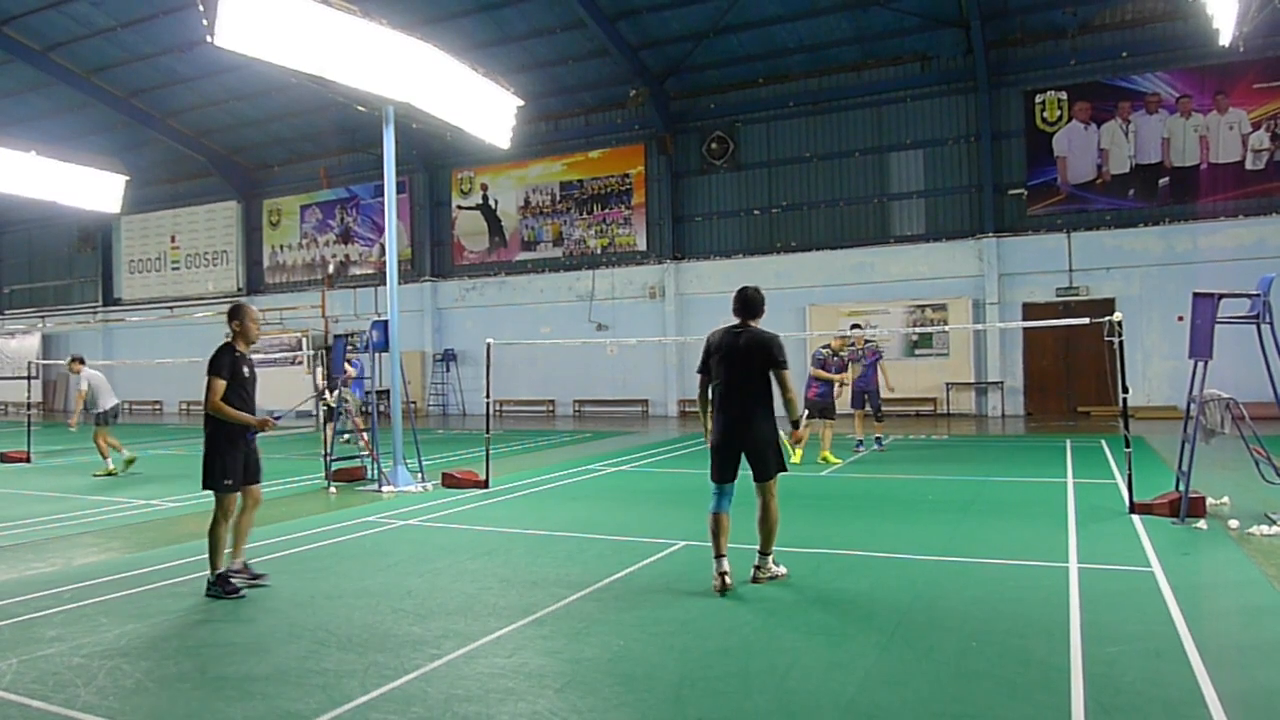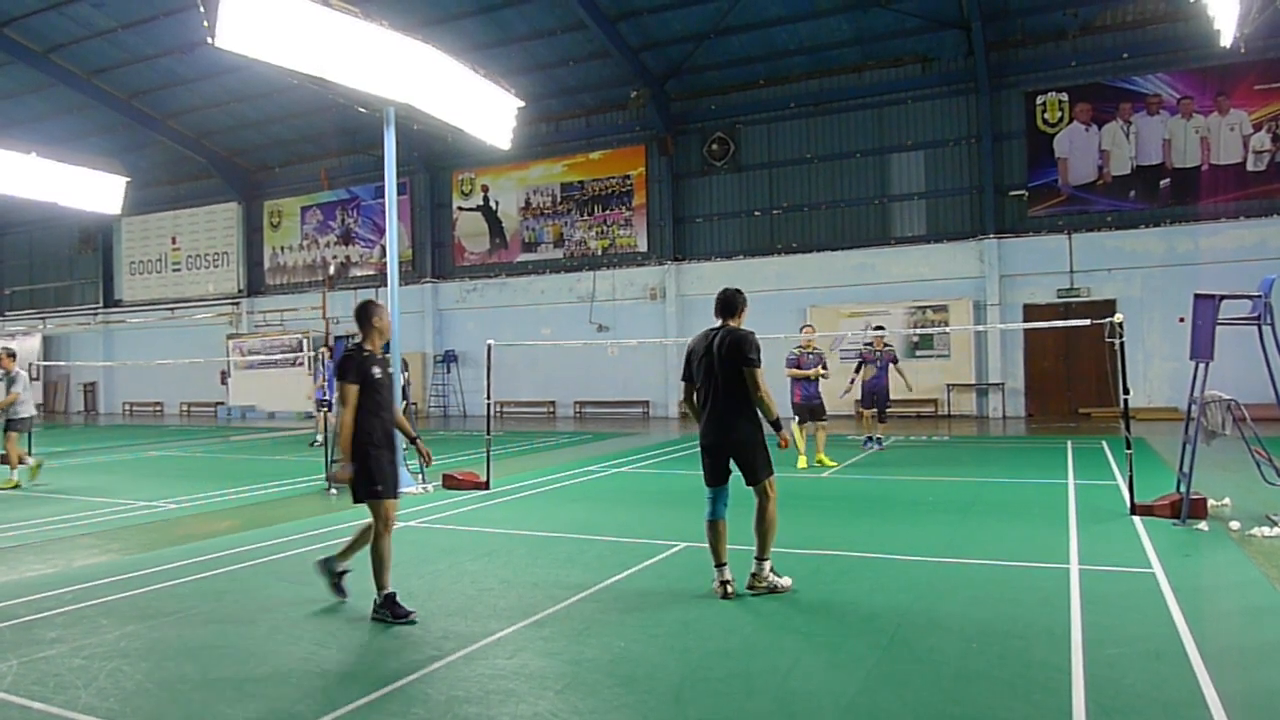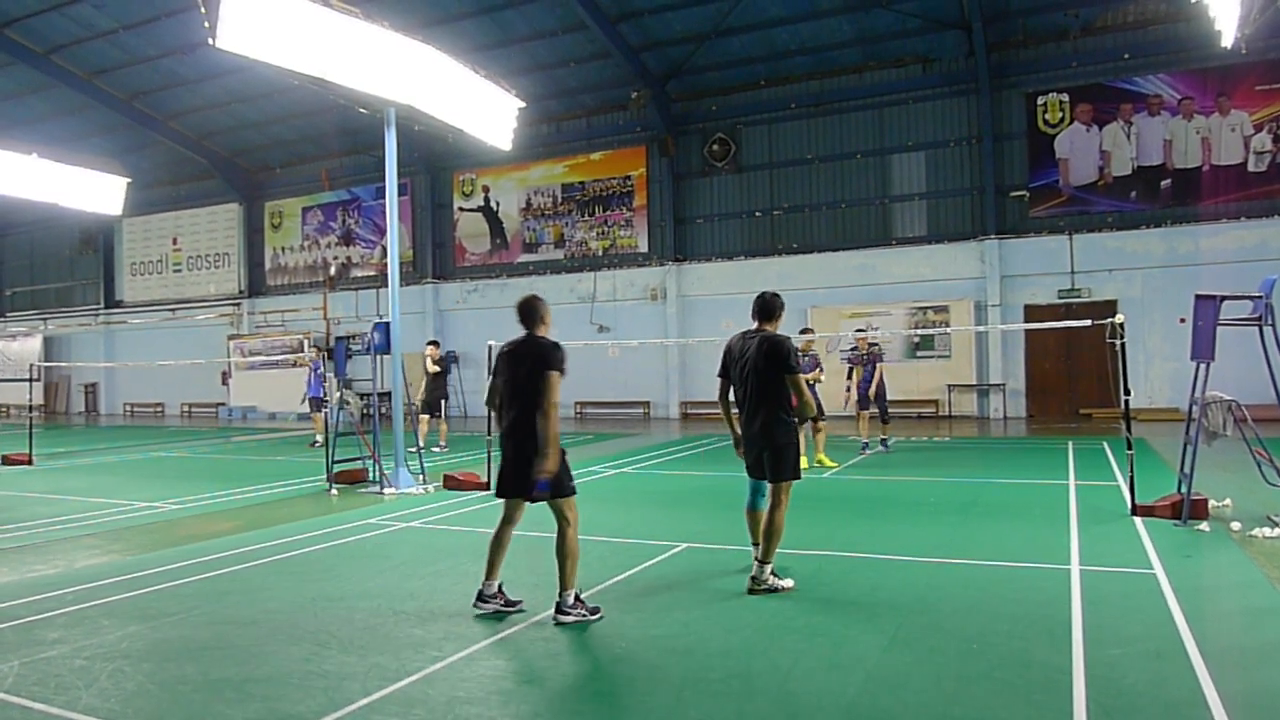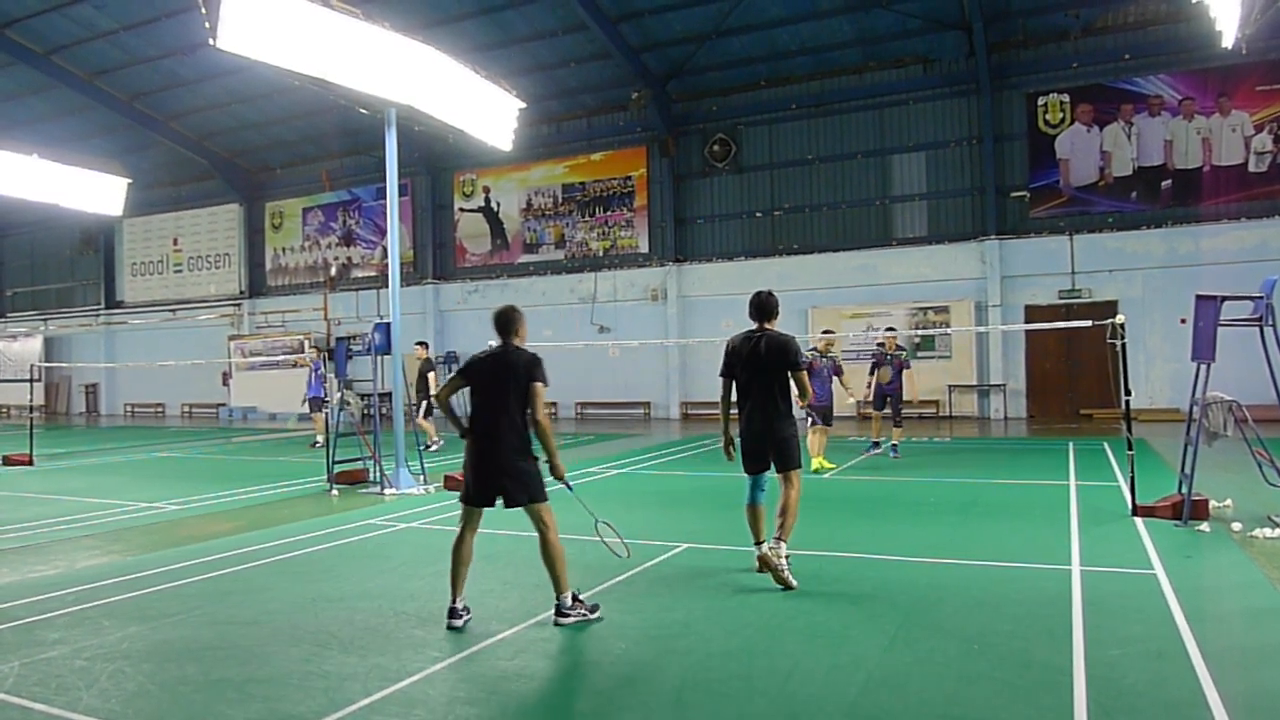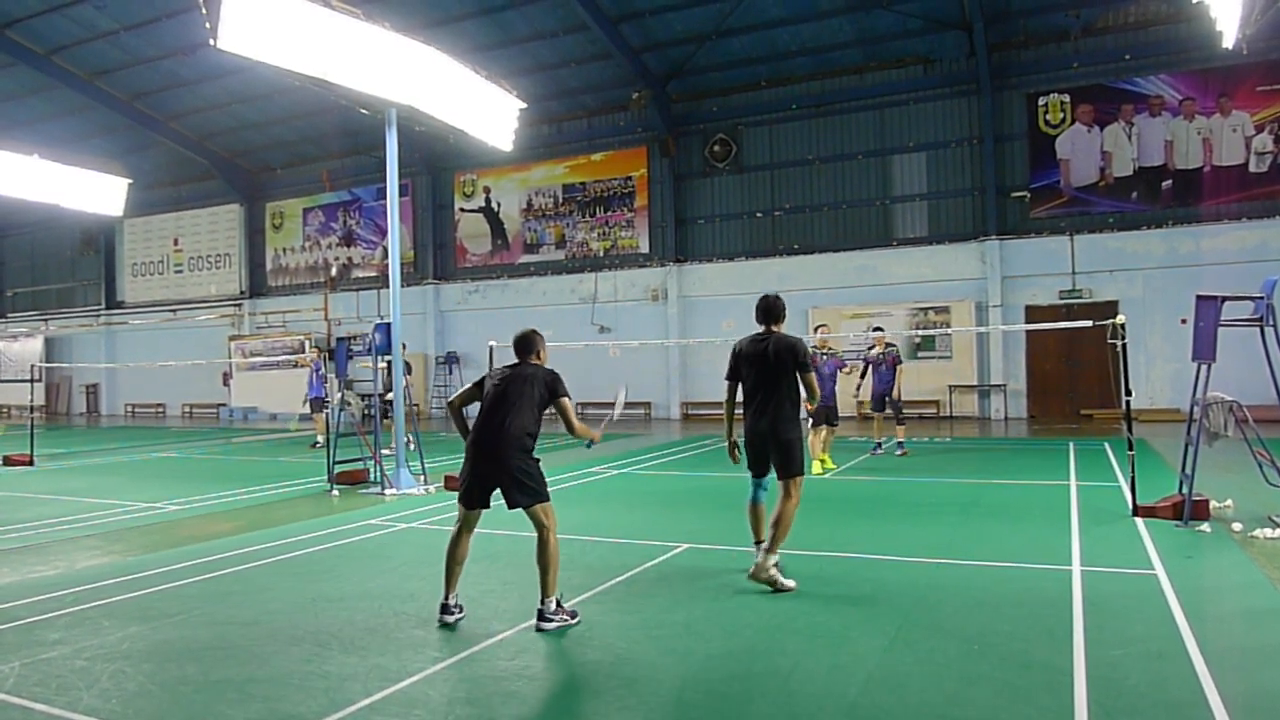
dt=1s
person 1, frame 1
left shoulder: (245, 357)
right shoulder: (224, 357)
right elbow: (212, 404)
right wrist: (253, 421)
left hip: (244, 441)
right hip: (225, 444)
left knee: (252, 501)
right knee: (226, 509)
left ankle: (236, 565)
right ankle: (216, 578)
person 1, frame 2
left shoulder: (382, 359)
right shoulder: (352, 360)
right elbow: (345, 414)
left wrist: (415, 440)
right wrist: (343, 461)
left hip: (386, 452)
right hip: (366, 455)
left knee: (382, 521)
right knee: (384, 521)
left ankle: (334, 564)
right ankle: (384, 599)
person 1, frame 3
left shoulder: (507, 351)
right shoulder: (550, 350)
left elbow: (493, 399)
right elbow: (549, 405)
right wrist: (551, 452)
left hip: (510, 447)
right hip: (539, 448)
left knee: (509, 518)
right knee: (568, 521)
left ankle: (489, 591)
right ankle: (568, 602)
person 1, frame 4
left shoulder: (478, 361)
right shoulder: (530, 362)
left elbow: (441, 397)
right elbow: (538, 416)
left wrist: (464, 431)
right wrist: (554, 458)
left hip: (479, 456)
right hip: (515, 456)
left knee: (467, 528)
right knee: (547, 527)
left ankle: (457, 606)
right ankle: (566, 604)
person 1, frame 5
left shoulder: (496, 374)
right shoulder: (549, 377)
left elbow: (454, 404)
right elbow: (573, 427)
right wrist: (593, 435)
left hip: (478, 454)
right hip: (514, 456)
left knee: (464, 527)
right knee: (547, 528)
left ankle: (449, 603)
right ankle: (549, 608)
person 2, frame 1
left shoulder: (714, 339)
right shoulder: (769, 341)
left elbow: (702, 389)
right elbow: (787, 392)
left wrist: (707, 422)
right wrist: (795, 425)
left hip: (723, 431)
right hip: (759, 431)
left knee: (721, 495)
right knee: (767, 494)
left ankle: (721, 568)
right ankle: (764, 564)
person 2, frame 2
left shoulder: (696, 343)
right shoulder: (743, 338)
left elbow: (688, 397)
right elbow: (758, 391)
right wrist: (778, 426)
left hip: (711, 435)
right hip: (744, 432)
left knee: (716, 501)
right knee: (766, 495)
left ankle: (722, 577)
right ankle: (761, 573)
person 2, frame 3
left shoulder: (733, 344)
right shoulder: (780, 344)
left elbow: (722, 396)
right elbow: (801, 395)
left wrist: (734, 432)
right wrist: (814, 419)
left hip: (750, 432)
right hip: (779, 432)
left knee: (756, 489)
right knee: (778, 499)
left ankle: (760, 553)
right ankle: (761, 575)
person 2, frame 4
left shoulder: (734, 344)
right shoulder: (786, 343)
left elbow: (725, 393)
right elbow: (805, 391)
left wrist: (726, 432)
right wrist: (804, 400)
left hip: (749, 428)
right hip: (780, 426)
left knee: (755, 486)
right knee: (791, 485)
left ankle: (761, 550)
right ankle: (777, 548)
person 2, frame 5
left shoulder: (742, 347)
right shoulder: (793, 346)
left elbow: (731, 397)
right elbow: (813, 393)
left wrist: (729, 435)
right wrist: (812, 400)
left hip: (755, 429)
right hip: (785, 430)
left knee: (759, 485)
right knee: (790, 494)
left ankle: (762, 550)
right ankle: (765, 563)
